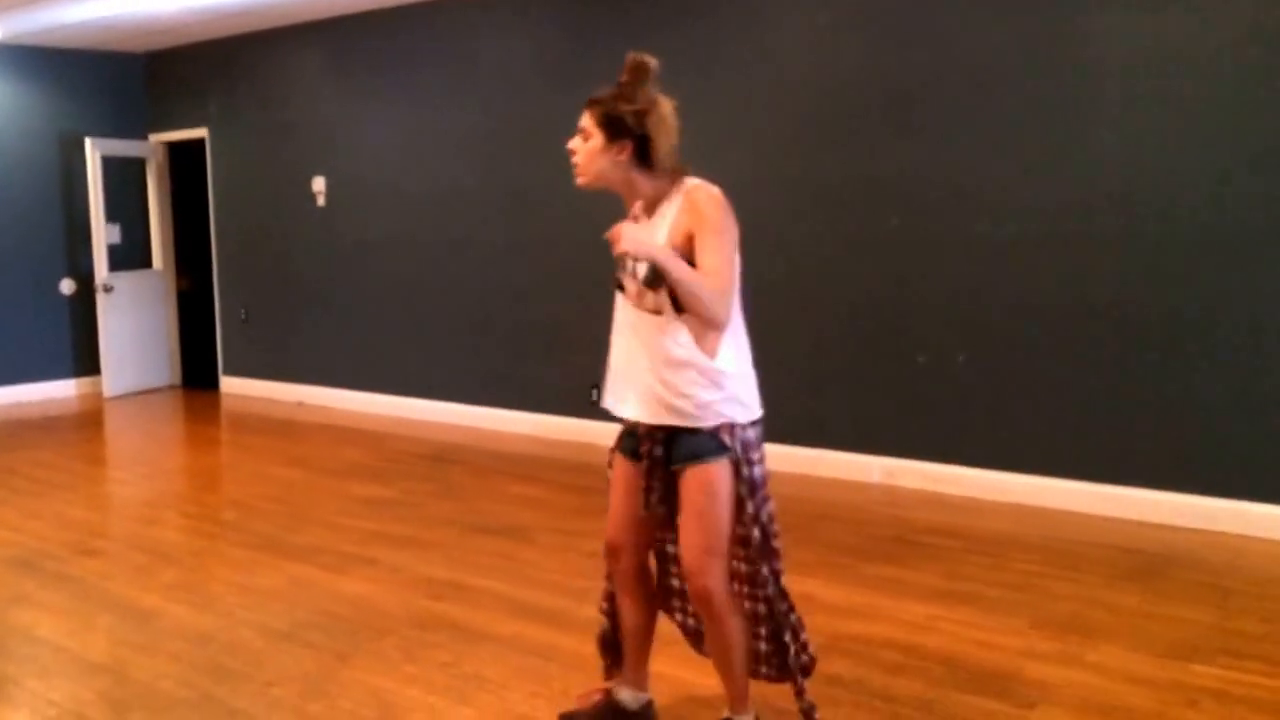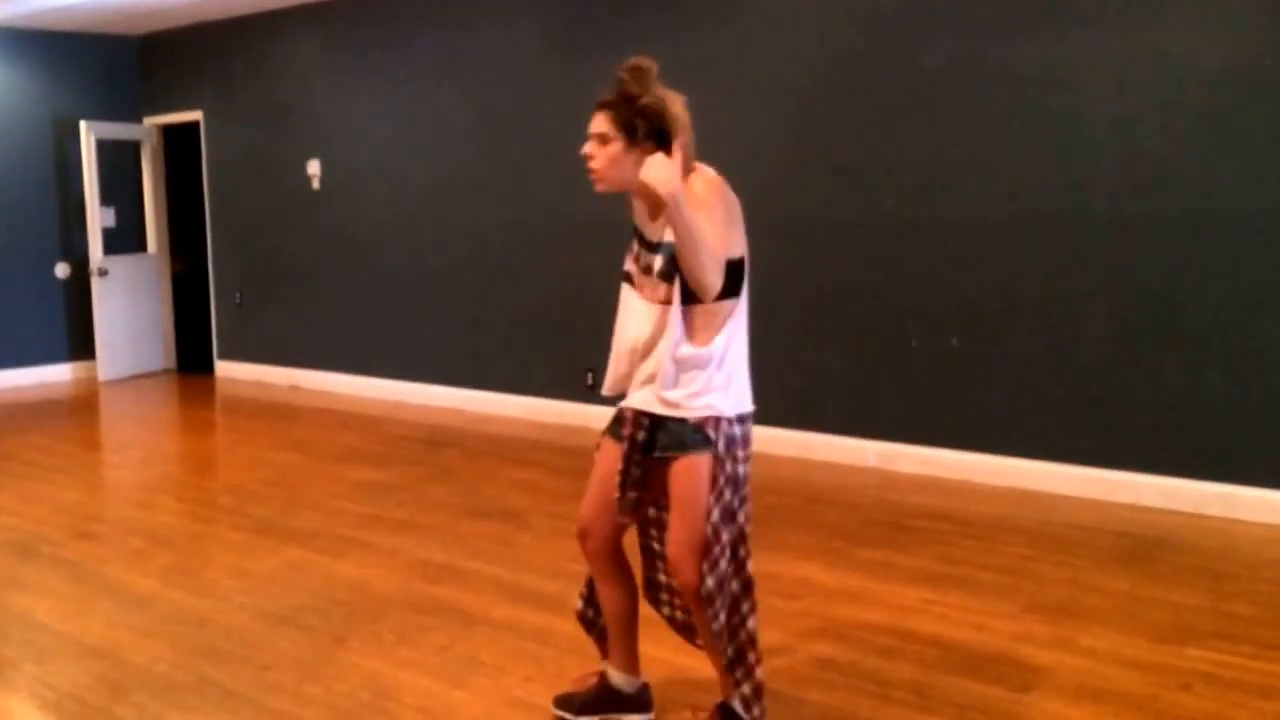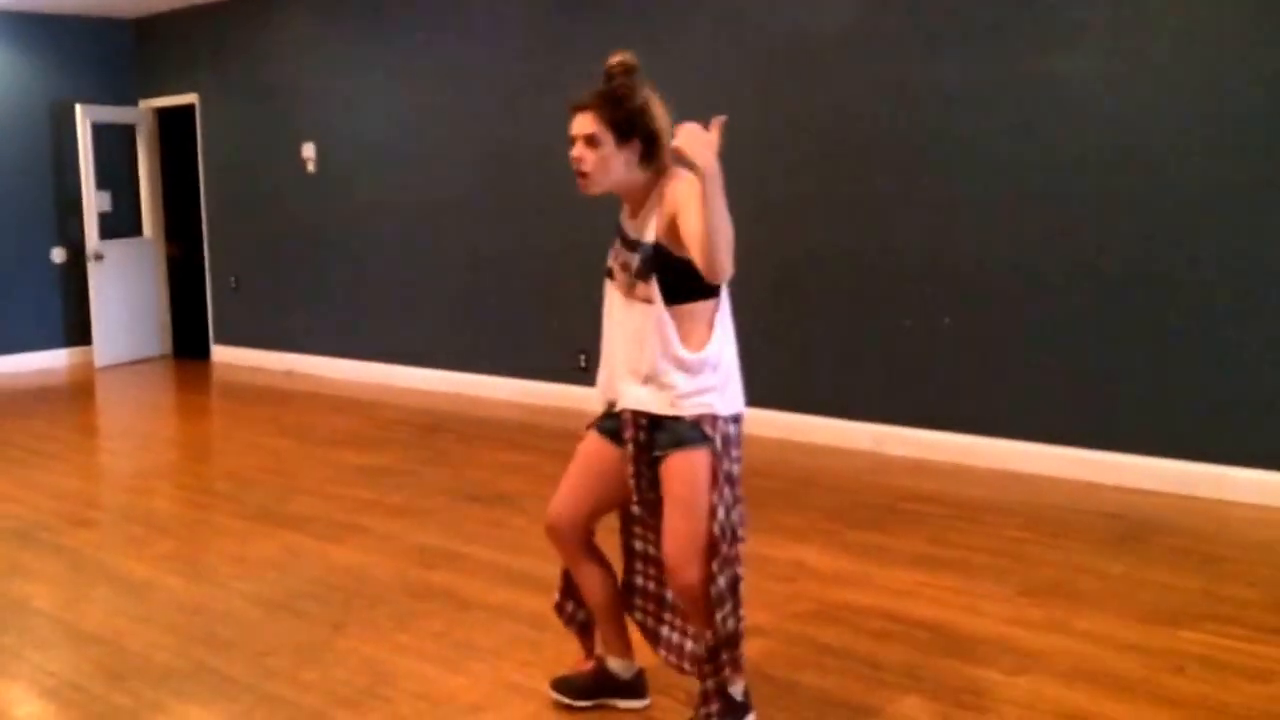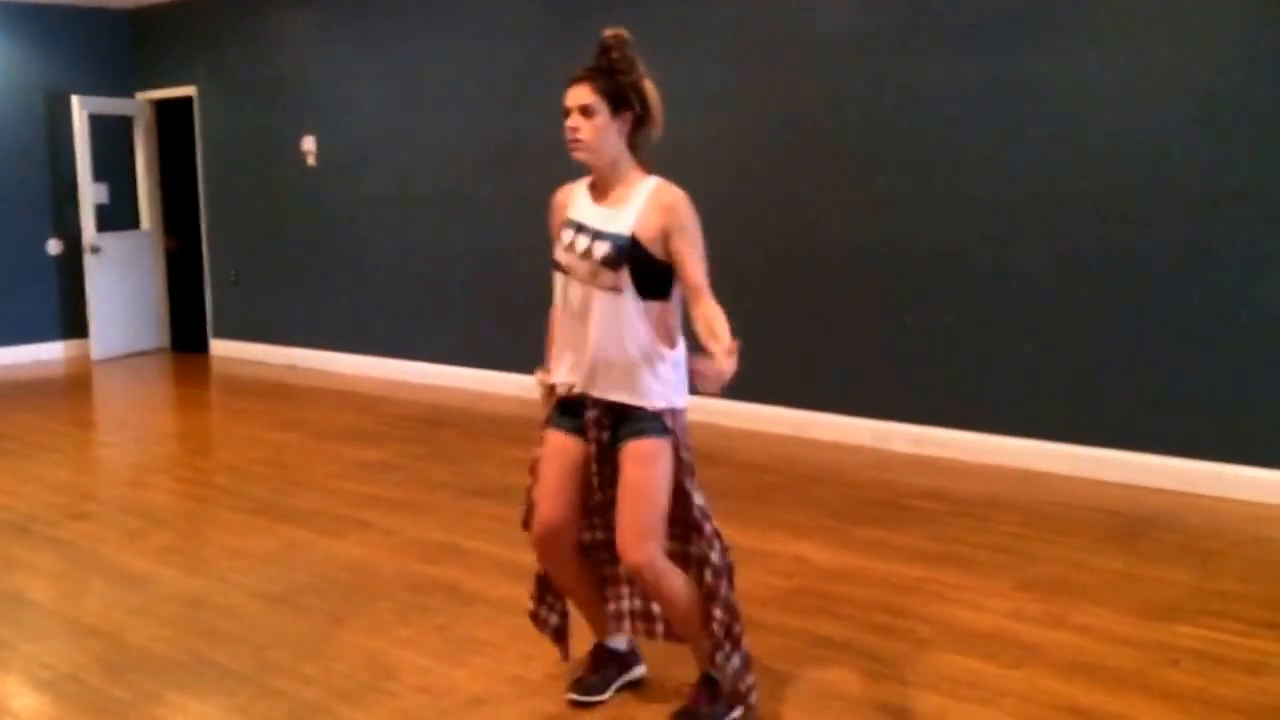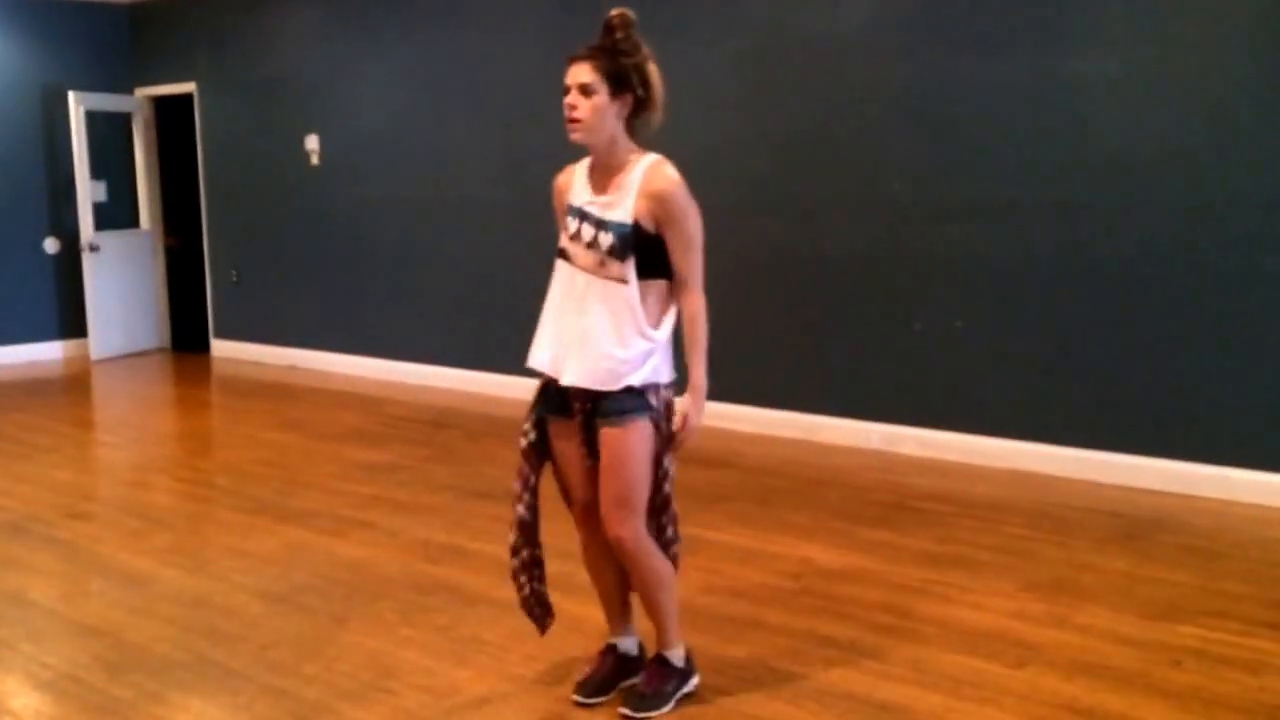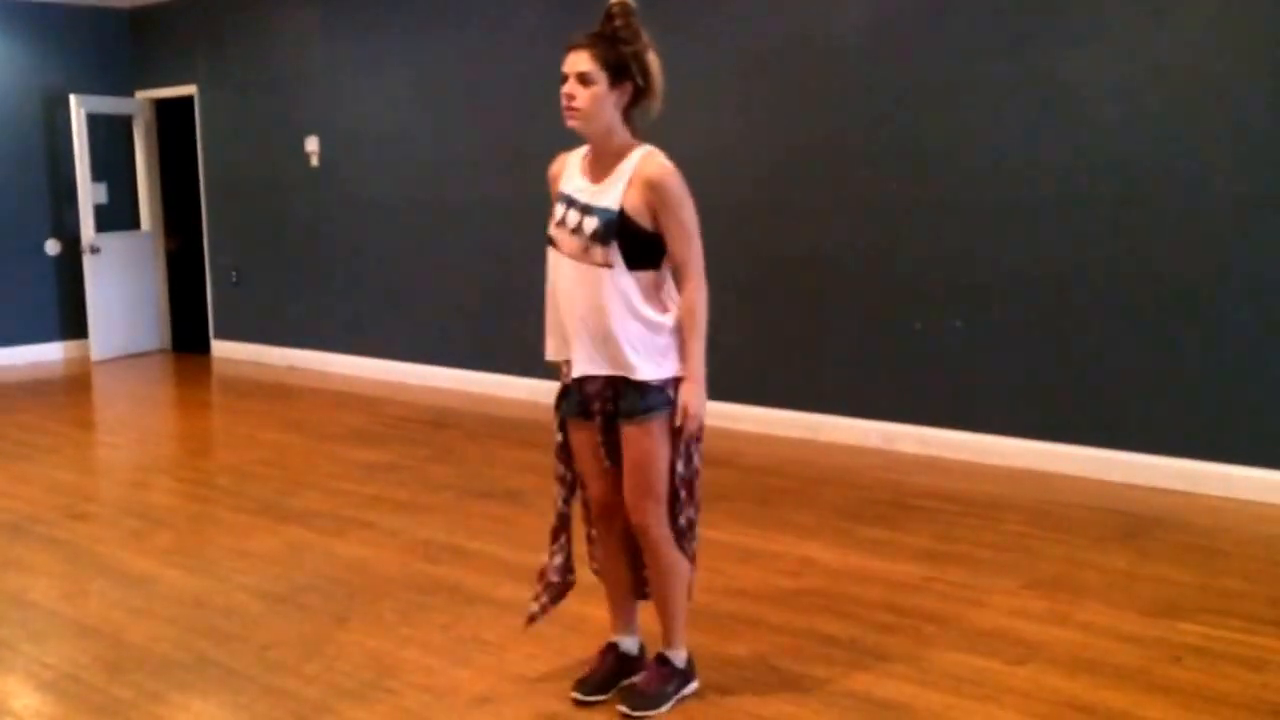
dt=0.4s
person 1, frame 1
left shoulder: (700, 202)
right shoulder: (636, 211)
left elbow: (715, 311)
left wrist: (657, 255)
left hip: (712, 419)
right hip: (647, 414)
left knee: (706, 577)
right knee: (622, 553)
person 1, frame 2
left shoulder: (705, 190)
right shoulder: (645, 201)
left elbow: (708, 286)
left wrist: (673, 197)
left hip: (704, 412)
right hip: (645, 405)
left knee: (691, 568)
right knee: (596, 532)
person 1, frame 3
left shoulder: (680, 194)
right shoulder: (631, 203)
left elbow: (715, 266)
left wrist: (708, 174)
left hip: (696, 411)
right hip: (630, 404)
left knee: (687, 569)
right knee: (565, 522)
person 1, frame 4
left shoulder: (666, 204)
right shoulder: (564, 201)
left elbow: (699, 295)
left wrist: (722, 351)
right wrist: (550, 368)
left hip: (648, 403)
right hip: (577, 395)
left knee: (640, 555)
right knee: (548, 531)
right ankle: (615, 647)
person 1, frame 5
left shoulder: (660, 185)
right shoulder: (567, 183)
left elbow: (690, 290)
left wrist: (696, 388)
left hip: (634, 380)
right hip: (564, 376)
left knee: (627, 527)
right knee: (587, 517)
left ankle: (675, 659)
right ankle: (622, 646)
person 1, frame 6
left shoulder: (654, 176)
right shoulder: (560, 168)
left elbow: (691, 278)
left wrist: (693, 375)
left hip: (646, 374)
right hip: (583, 369)
left knee: (647, 518)
right knee: (598, 511)
left ankle: (676, 660)
right ankle: (622, 644)
